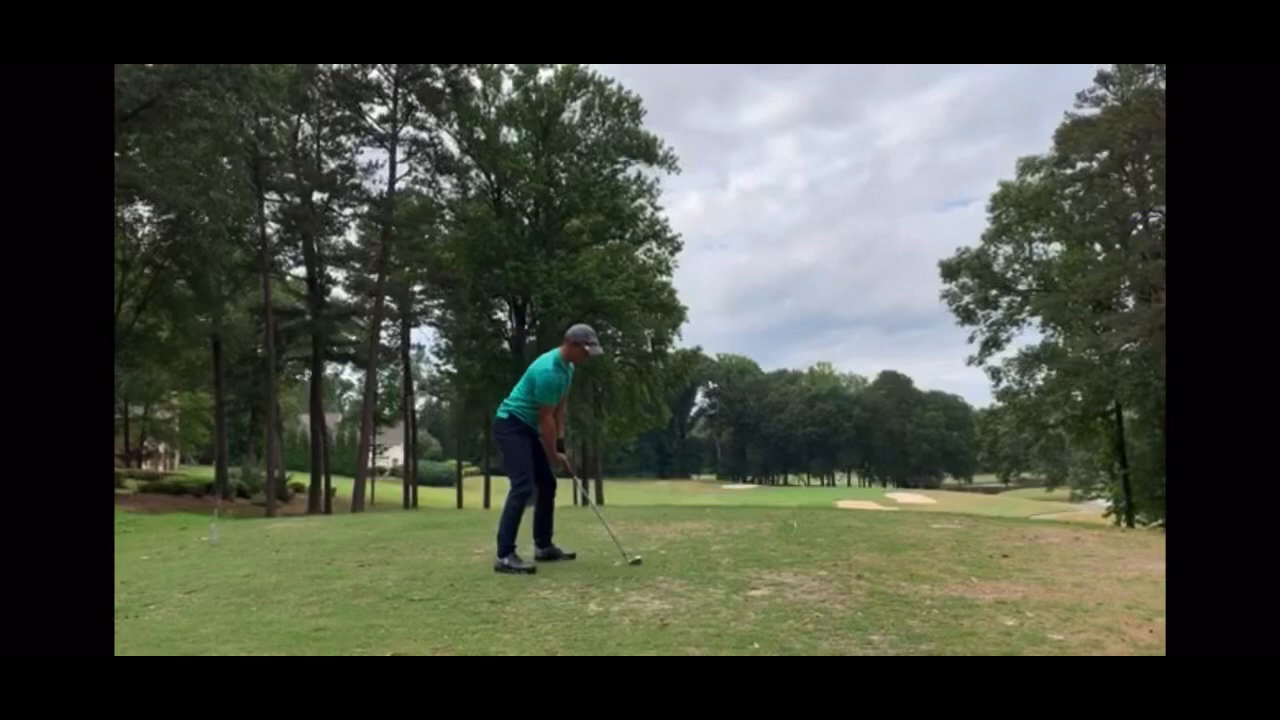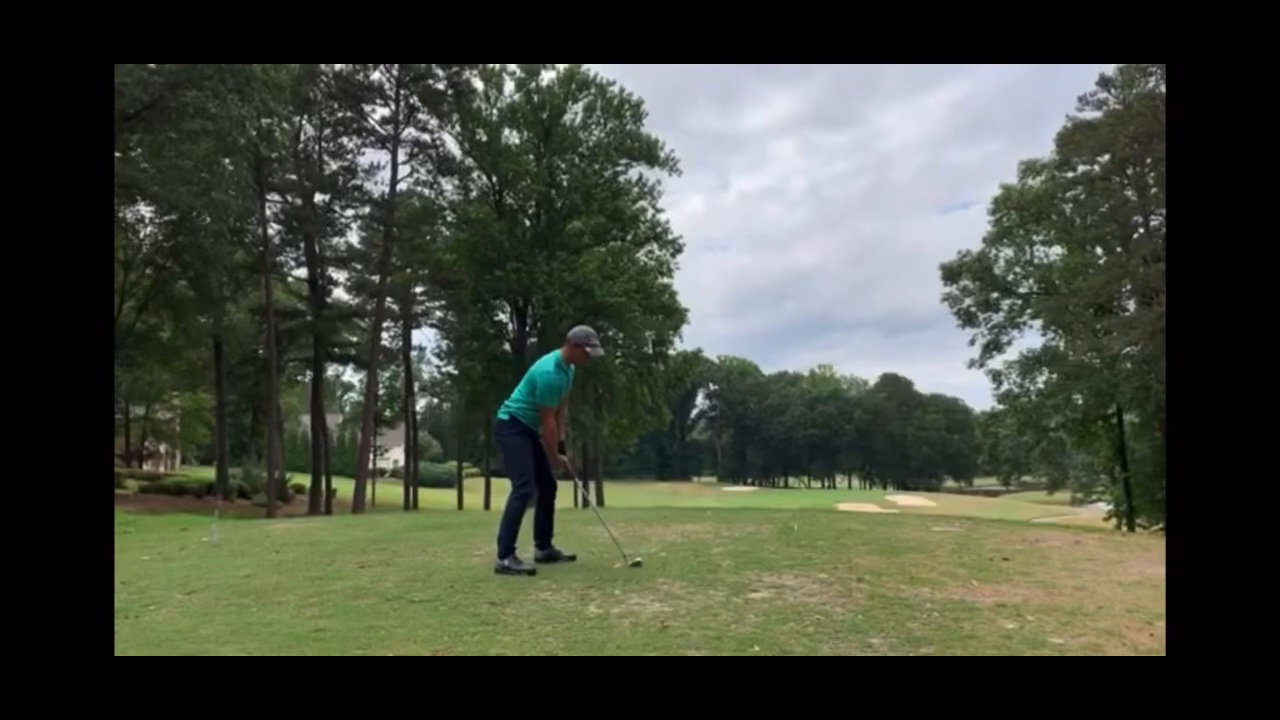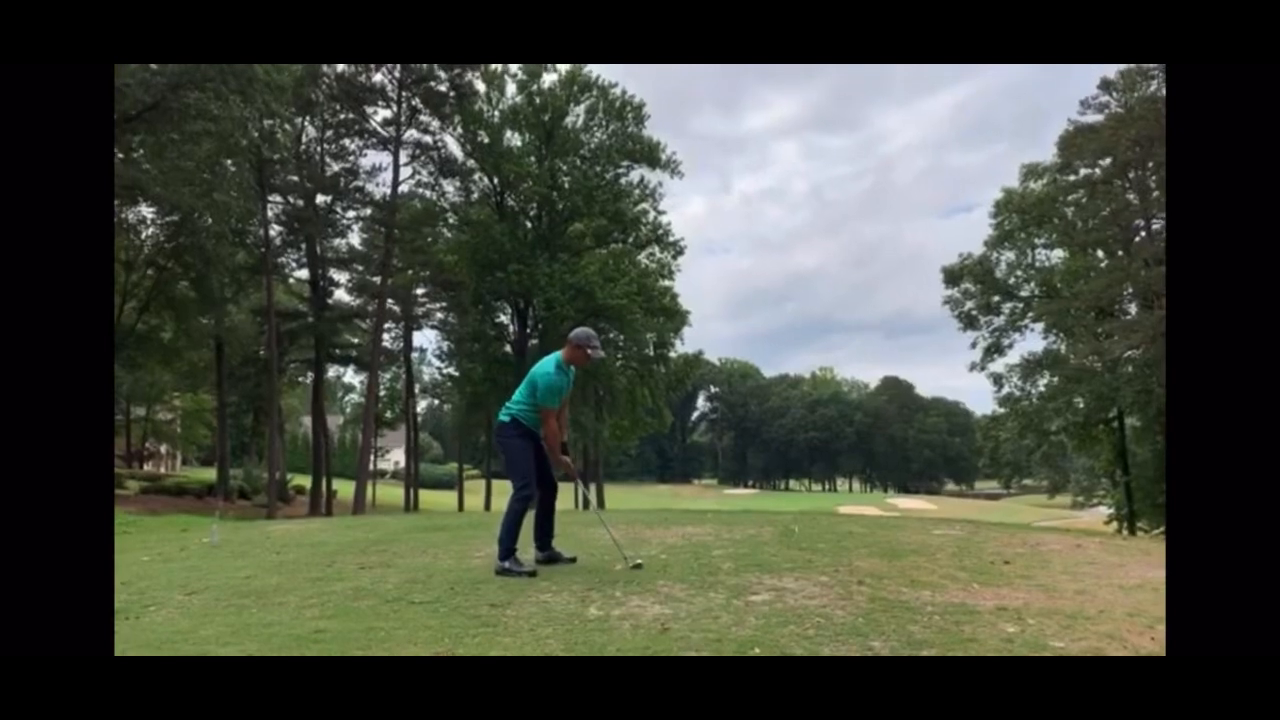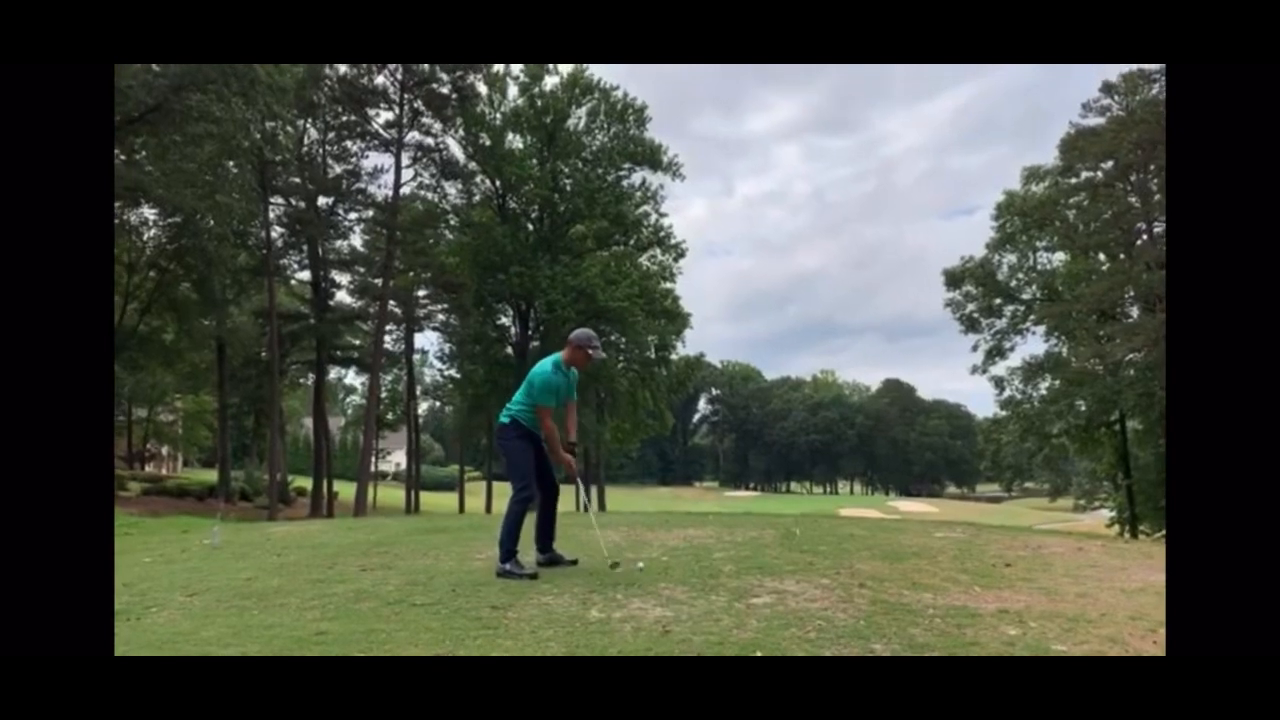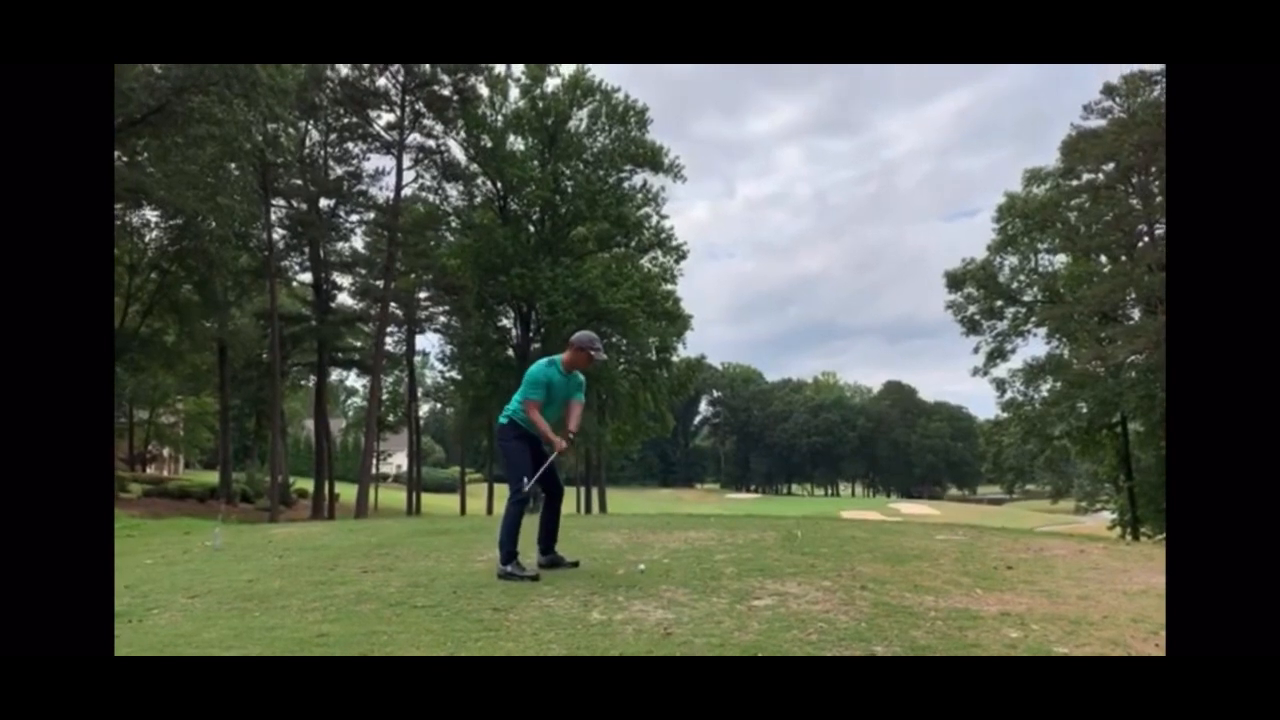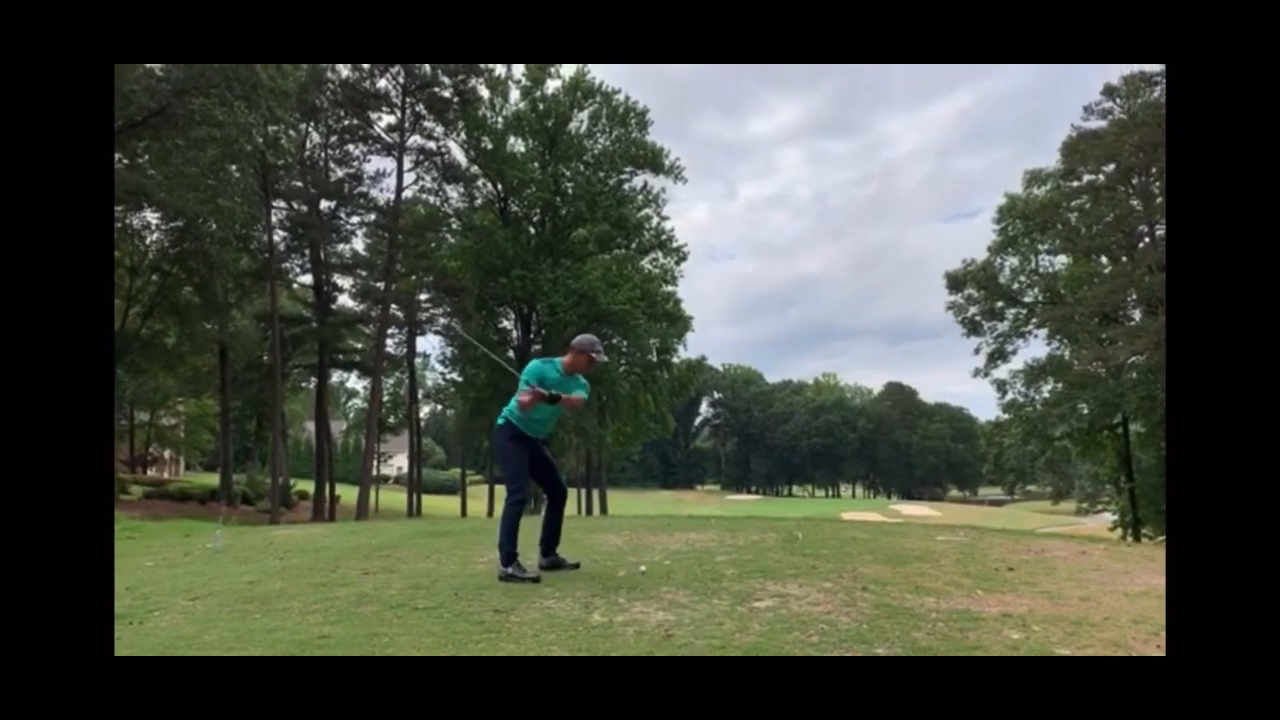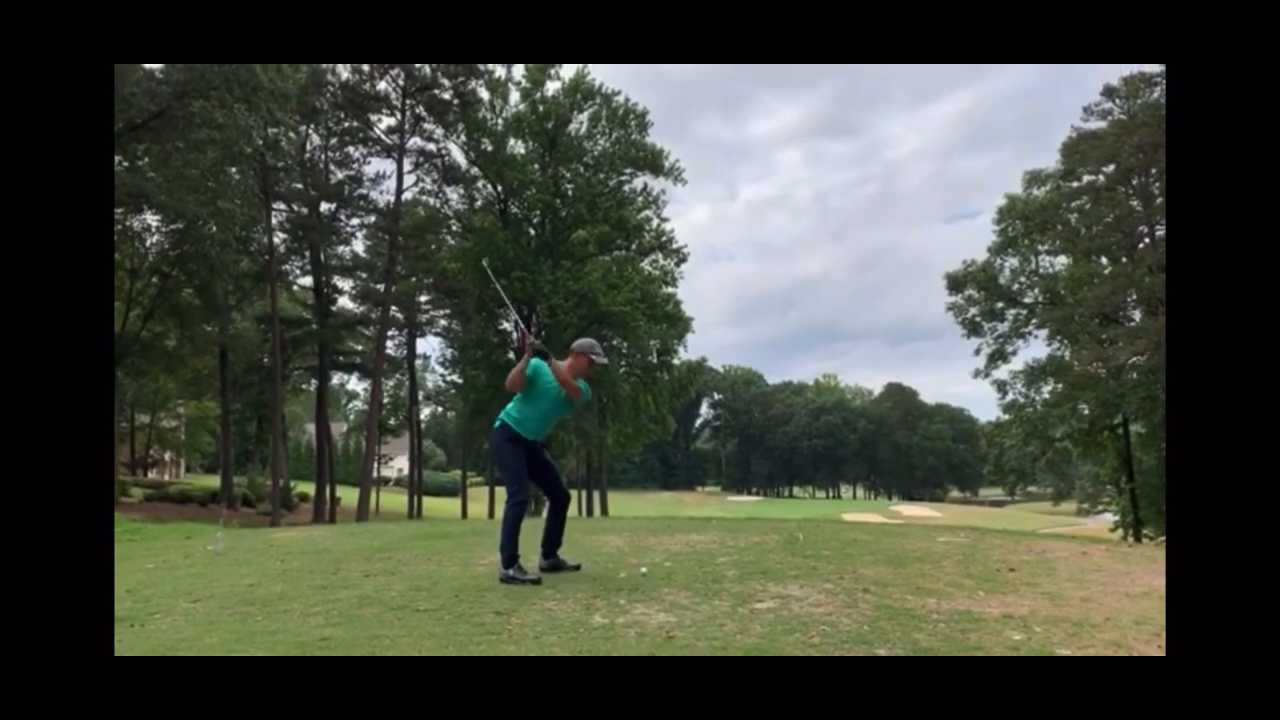
dt=0.2s
person 1, frame 1
left shoulder: (567, 368)
right shoulder: (548, 371)
left elbow: (560, 408)
right elbow: (546, 418)
left wrist: (560, 444)
right wrist: (553, 454)
left hip: (528, 428)
right hip: (511, 425)
left knee: (547, 484)
right knee: (523, 487)
left ankle: (543, 546)
right ankle: (504, 555)
person 1, frame 2
left shoulder: (568, 369)
right shoulder: (549, 373)
left elbow: (561, 409)
right elbow: (547, 419)
left wrist: (561, 446)
right wrist: (554, 456)
left hip: (528, 430)
right hip: (512, 427)
left knee: (548, 486)
right knee: (524, 488)
left ankle: (543, 548)
right ankle: (504, 557)
person 1, frame 3
left shoulder: (568, 371)
right shoulder: (550, 374)
left elbow: (563, 410)
right elbow: (549, 421)
left wrist: (564, 447)
right wrist: (558, 457)
left hip: (529, 431)
right hip: (513, 429)
left knee: (549, 487)
right knee: (526, 490)
left ankle: (544, 549)
right ankle: (505, 559)
person 1, frame 4
left shoulder: (572, 374)
right shoulder: (547, 373)
left elbow: (570, 410)
right elbow: (545, 419)
left wrist: (571, 447)
right wrist: (561, 455)
left hip: (531, 434)
right hip: (514, 430)
left knee: (550, 489)
right knee: (525, 492)
left ankle: (545, 552)
right ankle: (506, 561)
person 1, frame 5
left shoulder: (578, 380)
right shoulder: (542, 369)
left elbow: (576, 410)
right elbow: (531, 412)
left wrist: (570, 435)
right wrist: (553, 440)
left hip: (533, 437)
right hip: (513, 431)
left knee: (555, 490)
right knee: (521, 493)
left ankle: (547, 553)
right ankle: (507, 563)
person 1, frame 6
left shoulder: (581, 385)
right shoulder: (539, 366)
left elbow: (575, 402)
right elbow: (522, 404)
left wrist: (557, 397)
right wrist: (533, 397)
left hip: (534, 440)
right hip: (510, 433)
left knee: (558, 492)
right knee: (519, 495)
left ankle: (548, 555)
right ankle: (507, 564)
person 1, frame 7
left shoulder: (582, 390)
right shoulder: (537, 367)
left elbow: (568, 385)
right elbow: (511, 385)
left wrist: (548, 357)
right wrist: (526, 356)
left hip: (533, 444)
right hip: (507, 436)
left knee: (561, 496)
right knee: (519, 497)
left ankle: (549, 557)
right ankle: (509, 566)
